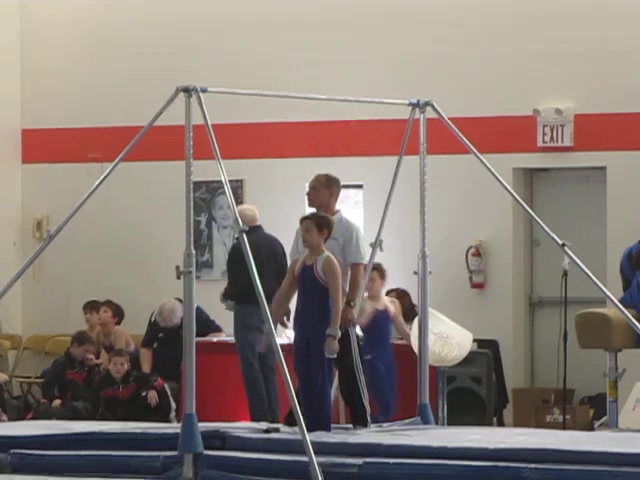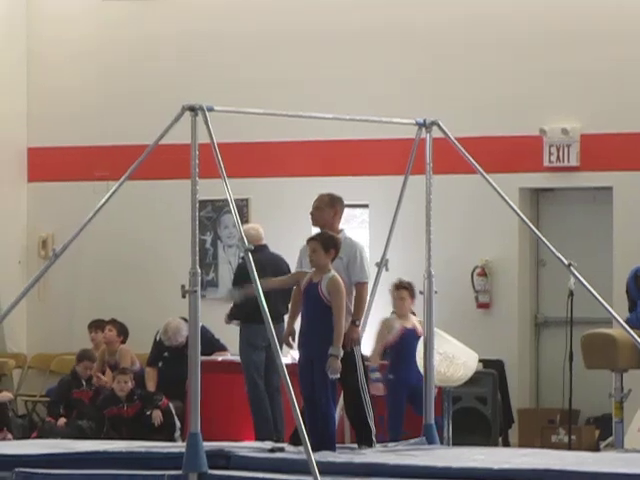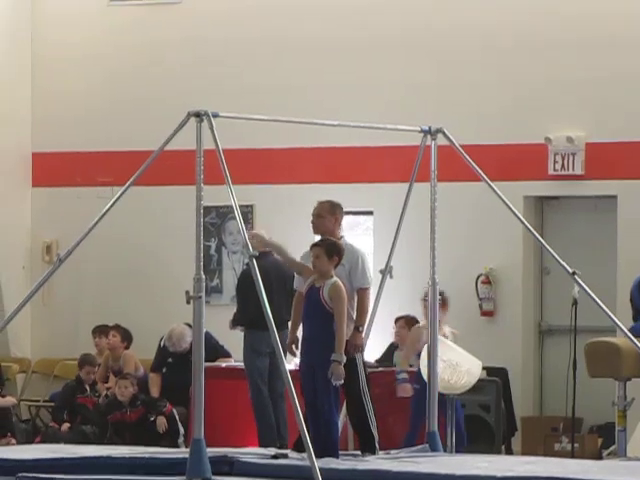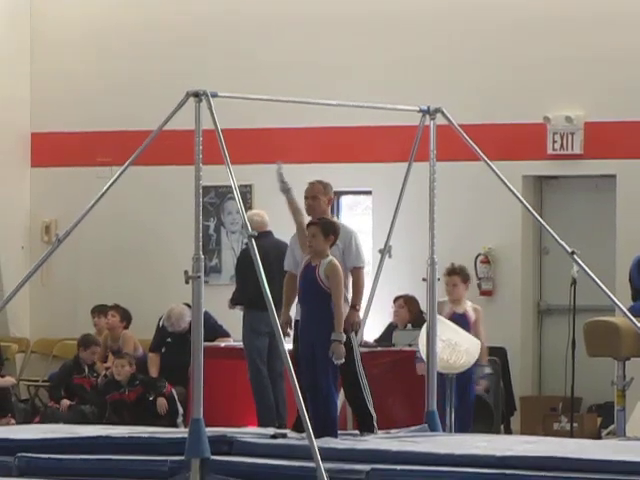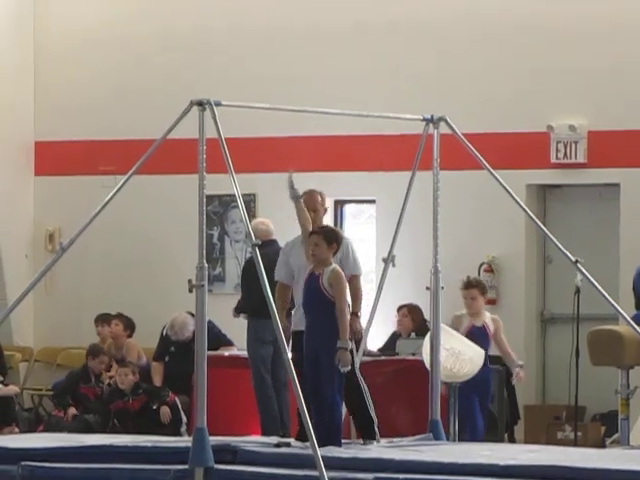
dt=0.2s
person 1, frame 1
left shoulder: (348, 229)
left elbow: (357, 269)
left wrist: (350, 304)
left hip: (337, 311)
left knee: (348, 368)
left ankle: (361, 420)
person 1, frame 2
left shoulder: (352, 248)
right shoulder: (307, 249)
left elbow: (361, 288)
right elbow: (299, 289)
left wrist: (355, 324)
right wrist: (290, 323)
left hip: (341, 331)
left knee: (353, 387)
left ankle: (366, 439)
right ankle: (303, 438)
person 1, frame 3
left shoulder: (353, 254)
right shoulder: (308, 256)
left elbow: (363, 294)
right elbow: (300, 296)
left wrist: (358, 330)
right wrist: (293, 331)
left hip: (344, 337)
left knee: (356, 394)
left ankle: (369, 446)
right ankle: (307, 444)
person 1, frame 4
left shoulder: (345, 234)
right shoulder: (298, 238)
left elbow: (357, 273)
right elbow: (291, 276)
left wrist: (354, 309)
right wrist: (285, 311)
left knee: (350, 373)
left ankle: (367, 425)
right ankle: (304, 425)
person 1, frame 5
left shoulder: (341, 243)
right shoulder: (290, 248)
left elbow: (354, 281)
right elbow: (283, 287)
left wrist: (355, 316)
right wrist: (282, 319)
right hip: (302, 327)
left knee: (350, 380)
right knee: (306, 384)
left ankle: (369, 432)
right ankle: (307, 434)
person 2, frame 1
left shoulder: (329, 262)
right shoulder: (297, 263)
left elbow: (336, 301)
right elbow: (282, 295)
left wrist: (333, 334)
left hip: (322, 331)
right hip: (302, 330)
left knee: (321, 381)
right knee: (304, 380)
left ankle: (322, 429)
right ankle: (309, 428)
person 2, frame 2
left shoulder: (334, 282)
right shoulder: (304, 277)
left elbow: (339, 320)
right elbow: (275, 282)
left wrist: (335, 353)
right wrist: (248, 289)
left hip: (322, 350)
right hip: (306, 348)
left knee: (324, 400)
right knee: (310, 400)
left ankle: (327, 448)
right ankle: (315, 446)
person 2, frame 3
left shoulder: (335, 288)
right shoulder: (309, 277)
left elbow: (341, 327)
right elbow: (286, 258)
left wrist: (338, 359)
right wrist: (263, 241)
left hip: (326, 355)
right hip: (308, 353)
left knee: (327, 407)
right knee: (312, 406)
left ankle: (330, 455)
right ankle: (317, 454)
person 2, frame 4
left shoulder: (332, 267)
right shoulder: (308, 257)
left elbow: (338, 307)
right elbow: (298, 221)
left wrist: (338, 339)
right wrist: (287, 192)
left hip: (323, 327)
right hip: (306, 327)
left knee: (326, 381)
right knee: (310, 385)
left ankle: (329, 434)
right ankle: (316, 431)
person 2, frame 5
left shoulder: (335, 275)
right shoulder: (312, 267)
left elbow: (342, 313)
right elbow: (305, 230)
left wrist: (344, 346)
right wrist: (297, 199)
left hip: (330, 342)
right hip: (310, 339)
left knee: (331, 394)
right knee: (314, 394)
left ankle: (333, 444)
right ankle: (320, 442)
person 3, frame 1
left shoulder: (240, 246)
right shoulder: (275, 243)
left elbow: (236, 284)
right elbow: (284, 276)
left wrist: (226, 296)
left hip: (248, 309)
left knee: (251, 365)
right knee: (269, 364)
left ankle: (260, 416)
right ankle: (273, 414)
person 3, frame 2
left shoulder: (246, 266)
right shoulder: (281, 262)
left elbow: (243, 304)
right elbow: (290, 296)
left wrist: (231, 316)
left hip: (253, 328)
right hip: (277, 326)
left knee: (256, 385)
right knee: (274, 384)
left ankle: (265, 435)
right ankle: (278, 434)
person 3, frame 3
left shoulder: (249, 272)
right shoulder: (286, 268)
left elbow: (245, 310)
right elbow: (294, 302)
left wrist: (235, 322)
left hip: (258, 334)
right hip: (281, 333)
left knee: (260, 391)
right knee: (278, 390)
left ankle: (269, 441)
right ankle: (282, 441)
person 3, frame 4
left shoulder: (249, 252)
right shoulder: (284, 248)
left elbow: (244, 289)
left wrist: (234, 301)
left hip: (257, 314)
right hip: (280, 313)
left knee: (259, 371)
right knee: (277, 370)
left ankle: (267, 421)
right ankle: (280, 421)
person 3, frame 5
left shoulder: (254, 261)
left elbow: (249, 298)
left wrist: (238, 309)
left hip: (261, 323)
left knee: (263, 380)
right knee: (281, 379)
left ankle: (271, 430)
right ankle: (284, 429)
person 4, frame 1
left shoulder: (392, 304)
right shoulder: (361, 305)
left elbow: (403, 330)
left hip: (387, 357)
right hip: (371, 358)
left knee: (390, 405)
right knee: (384, 404)
person 4, frame 2
left shoulder: (418, 324)
right shoulder: (389, 323)
right elbow: (376, 353)
right wrist: (375, 378)
left hip: (416, 377)
right hip: (396, 378)
right knee: (396, 427)
person 4, frame 3
left shoulder: (452, 334)
right shoulder: (418, 331)
right elbow: (404, 357)
right wrist: (402, 380)
right hip: (423, 387)
left knee: (459, 434)
right knee: (413, 432)
person 4, frame 4
left shoulder: (475, 311)
right shoulder: (440, 307)
left elbow: (481, 343)
left wrist: (483, 373)
left knee: (464, 416)
right knee: (446, 411)
person 4, frame 5
left shoulder: (494, 321)
right shoulder: (458, 319)
left elbow: (505, 350)
left wrist: (517, 366)
left hip: (484, 378)
right hip: (464, 379)
left knee: (481, 427)
right knee: (474, 427)
